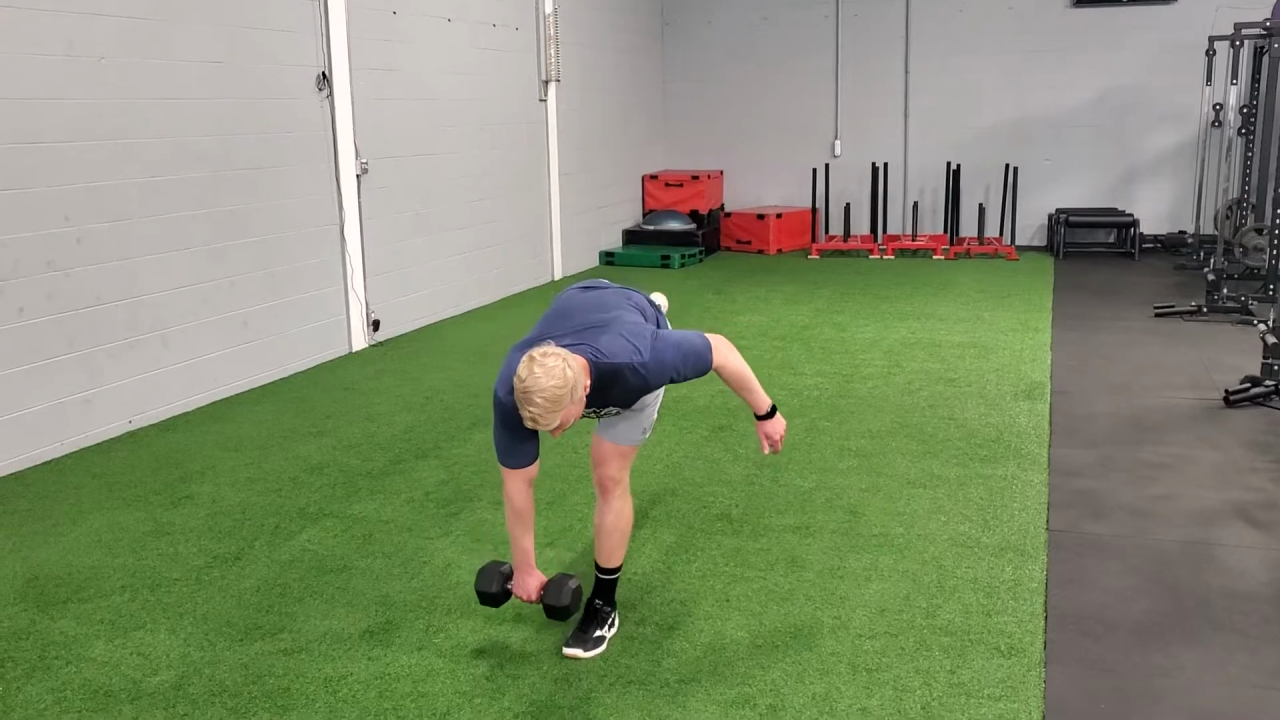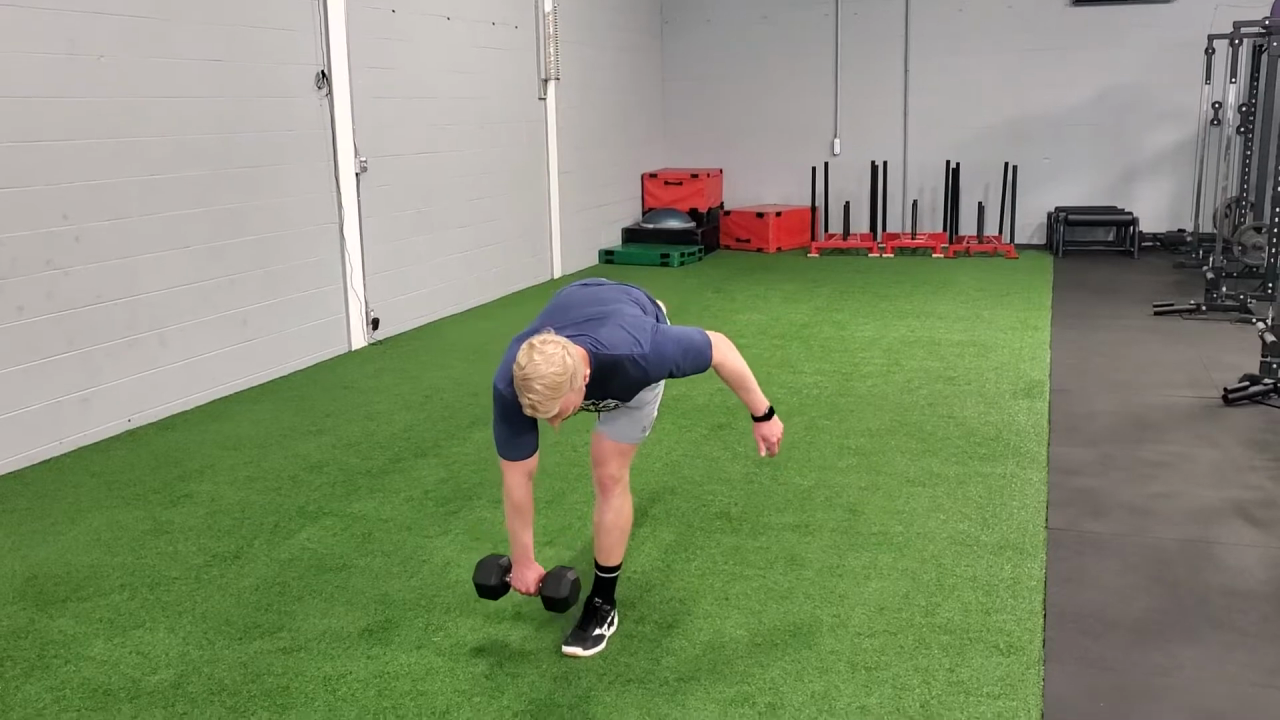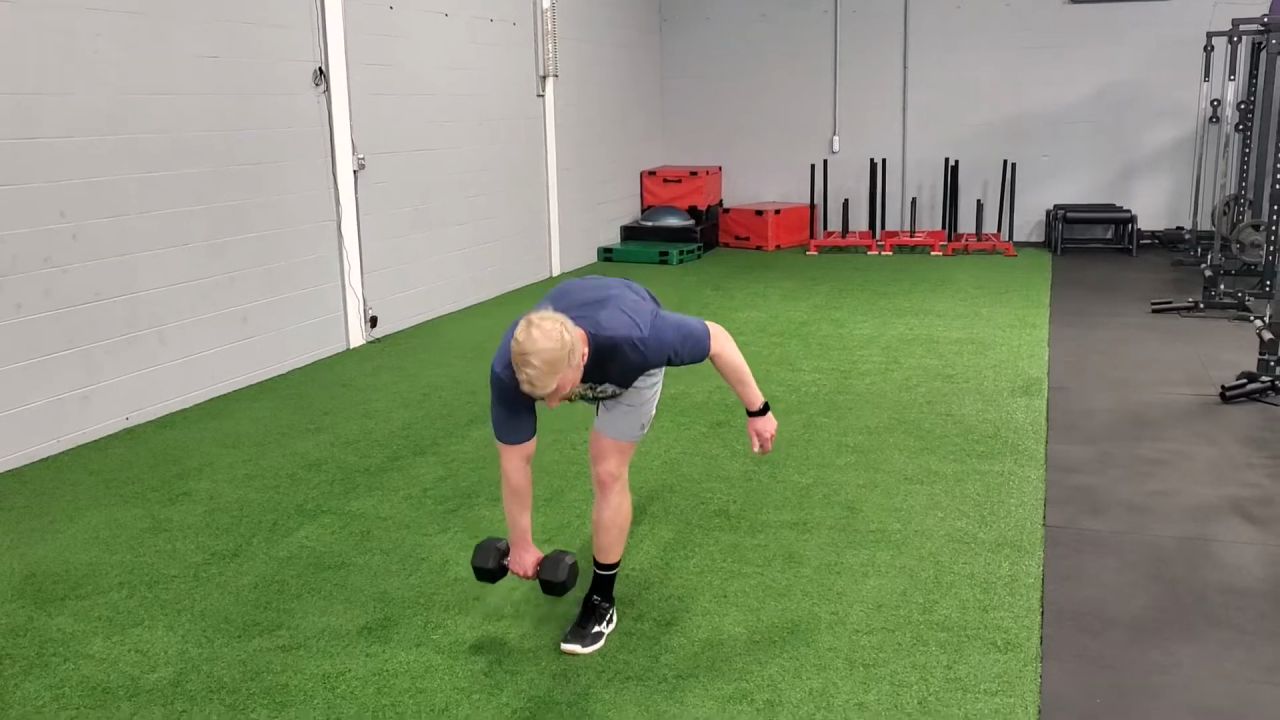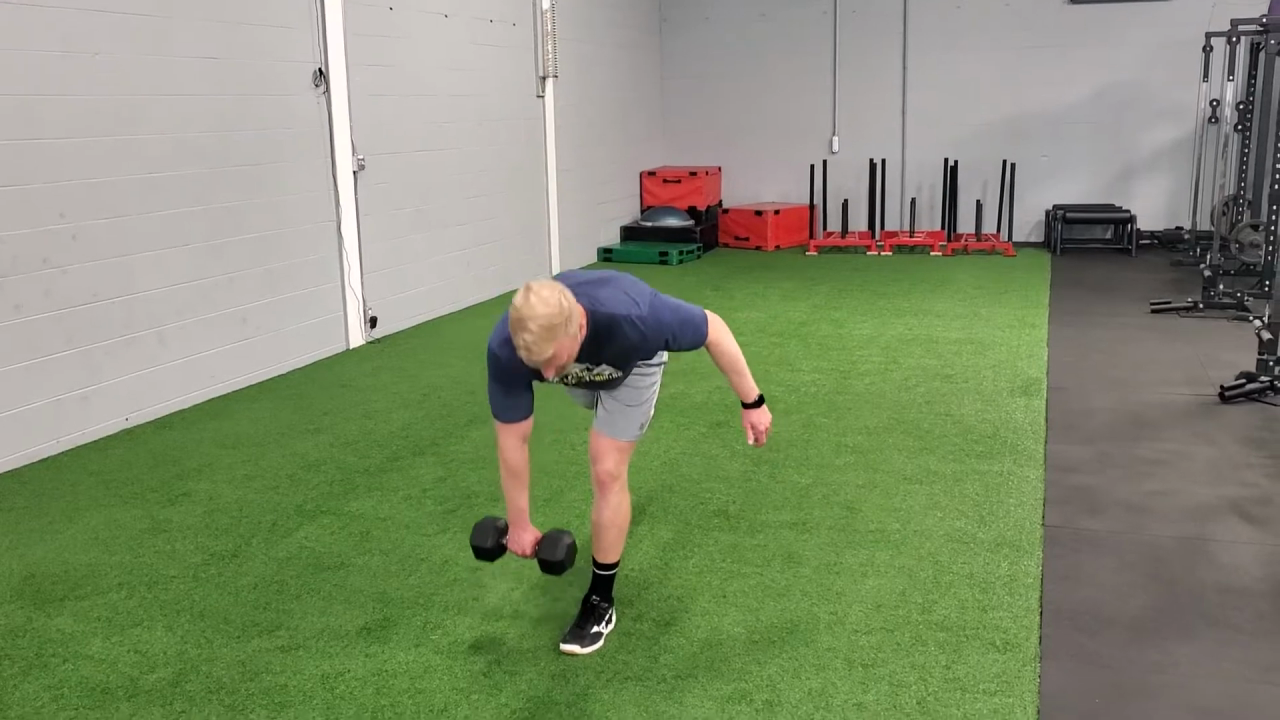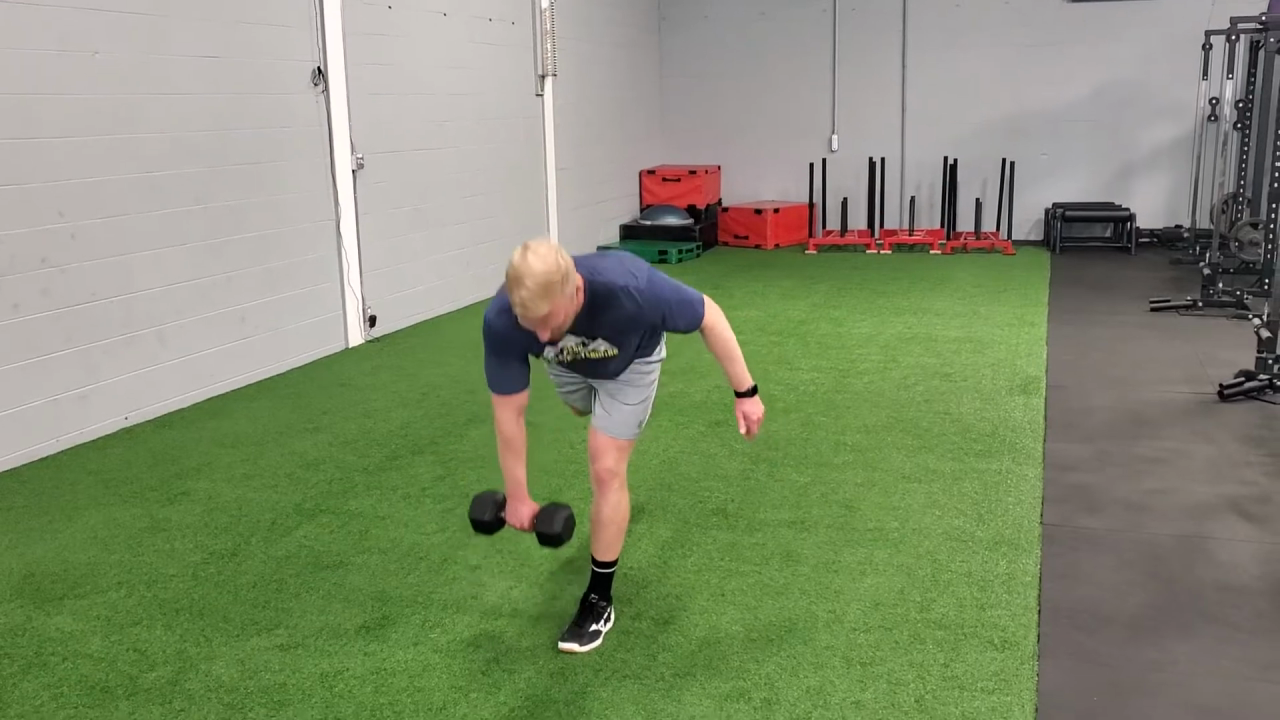
dt=0.1s
person 1, frame 1
left shoulder: (638, 363)
right shoulder: (513, 392)
left elbow: (719, 348)
right elbow: (518, 484)
left wrist: (765, 412)
right wrist: (524, 569)
left knee: (609, 475)
left ankle: (603, 603)
person 1, frame 2
left shoulder: (636, 355)
right shoulder: (513, 384)
left elbow: (718, 347)
right elbow: (517, 477)
left wrist: (762, 414)
right wrist: (522, 561)
left knee: (608, 473)
left ankle: (603, 601)
person 1, frame 3
left shoulder: (635, 338)
right shoulder: (511, 366)
left elbow: (717, 340)
right elbow: (515, 461)
left wrist: (757, 410)
right wrist: (520, 544)
left hip: (630, 359)
right hip: (582, 359)
left knee: (607, 471)
left ankle: (601, 600)
person 1, frame 4
left shoulder: (633, 316)
right shoulder: (505, 347)
left elbow: (712, 329)
right elbow: (511, 438)
left wrist: (752, 402)
right wrist: (519, 523)
left hip: (632, 358)
right hip: (585, 362)
left knee: (606, 470)
left ankle: (600, 600)
person 1, frame 5
left shoulder: (631, 289)
right shoulder: (503, 318)
left elbow: (708, 316)
right elbow: (509, 412)
left wrist: (745, 392)
right wrist: (517, 497)
left hip: (631, 360)
left knee: (605, 468)
right knee: (589, 417)
left ankle: (599, 599)
